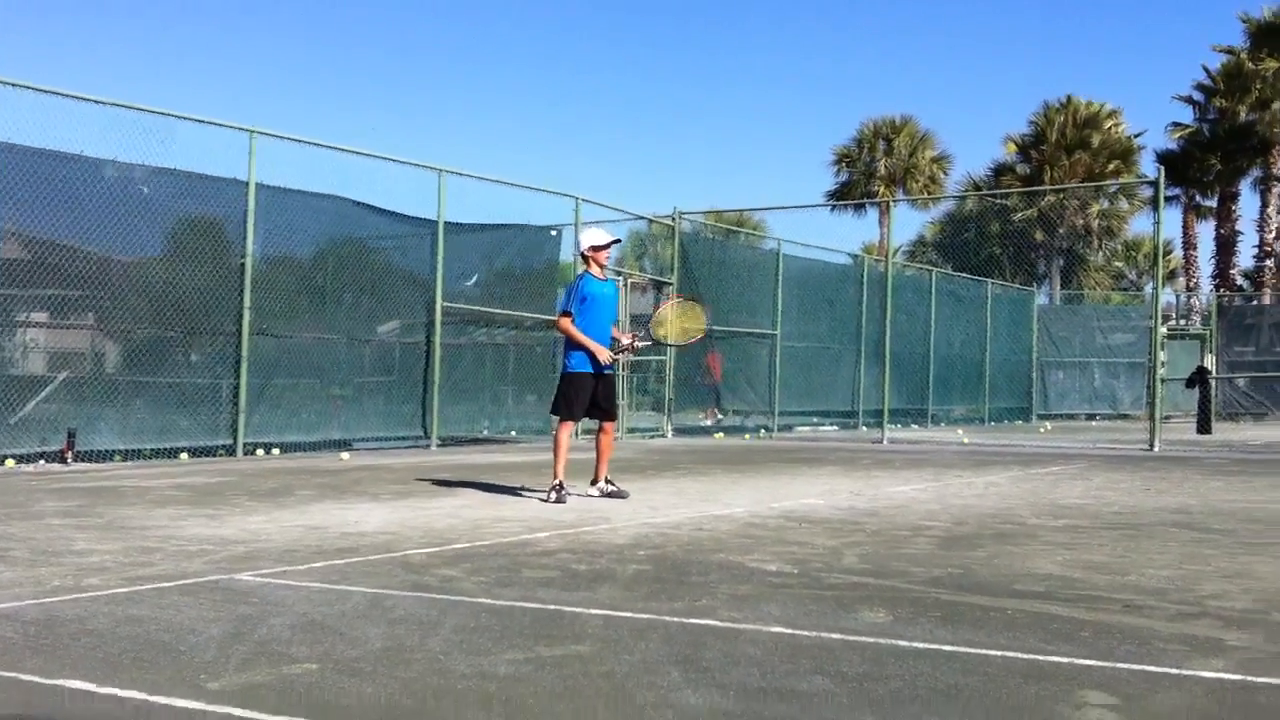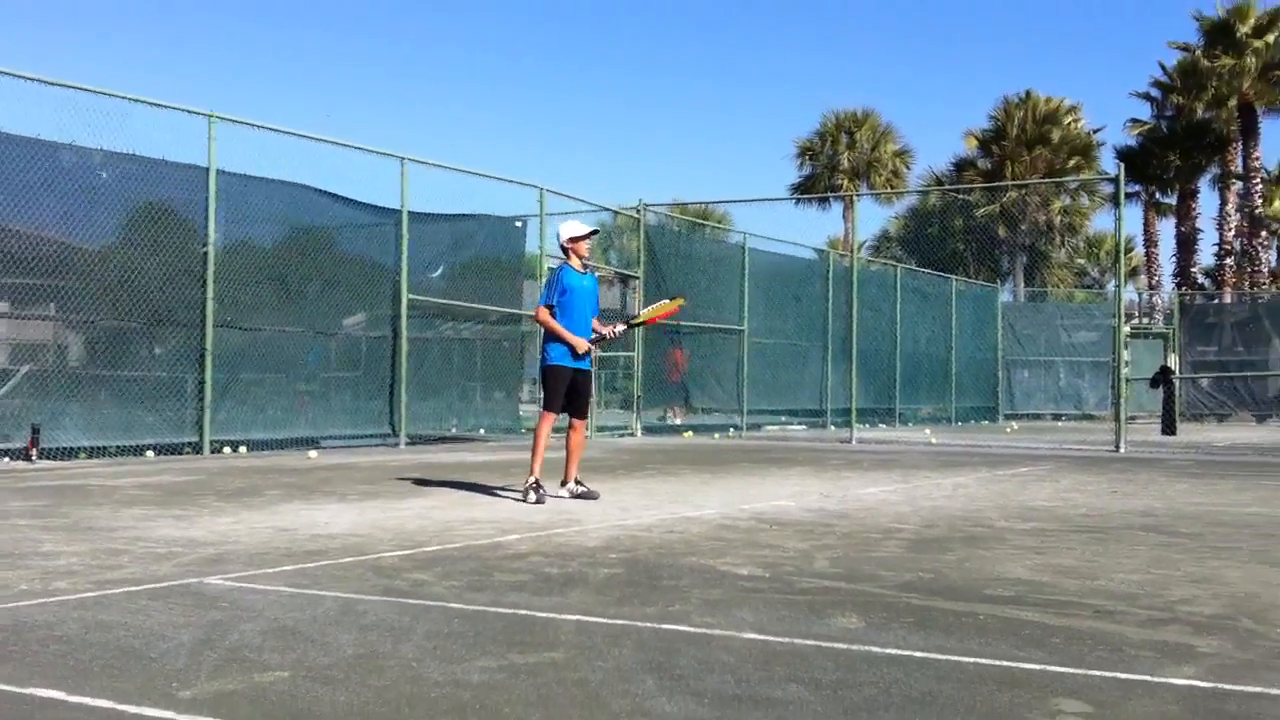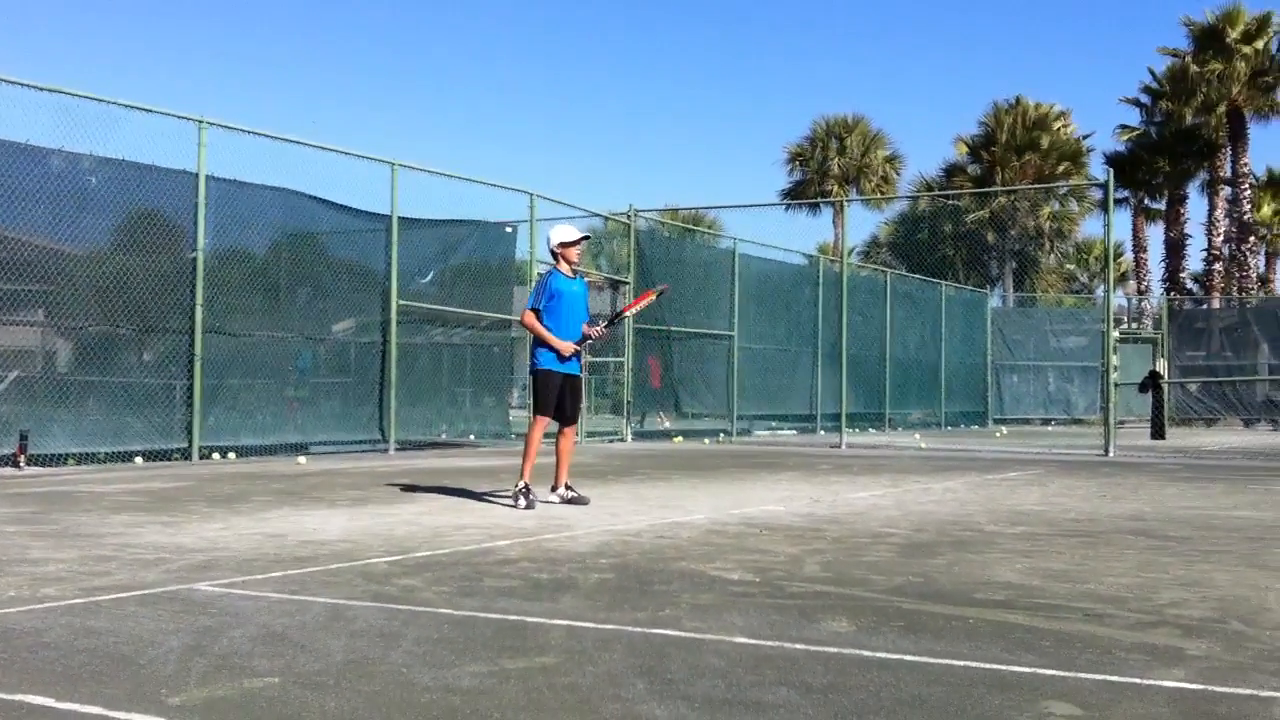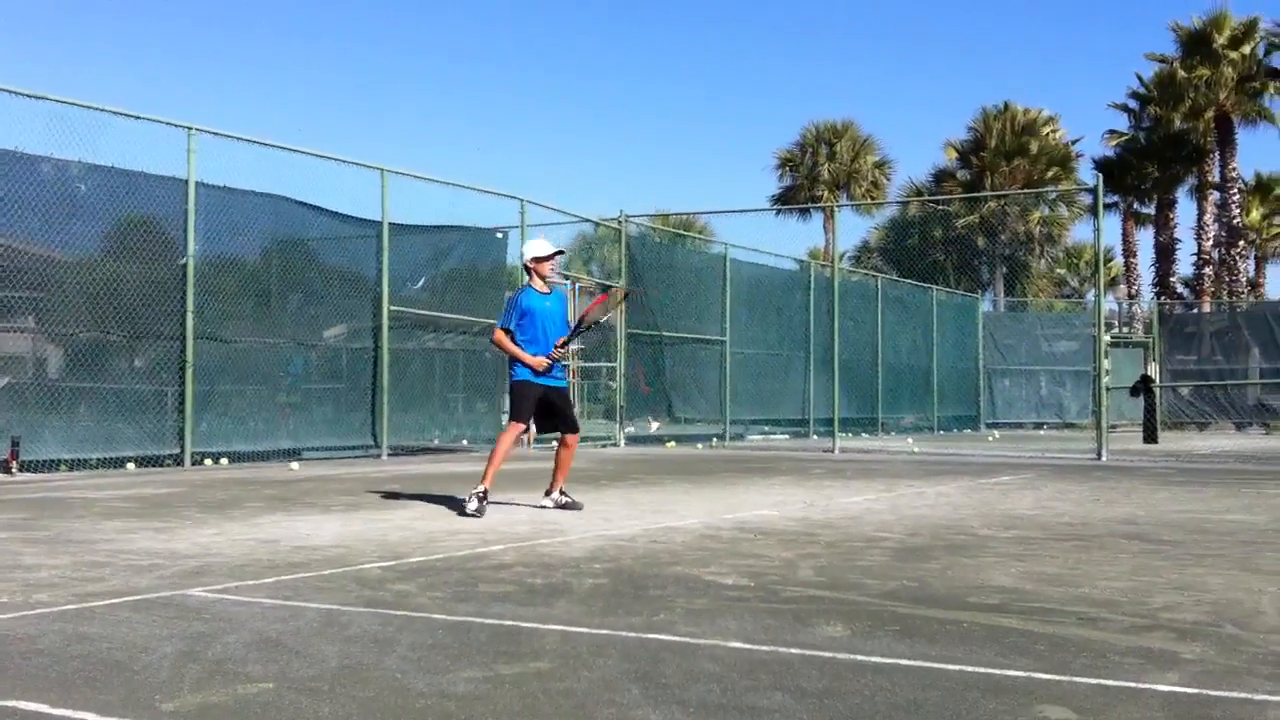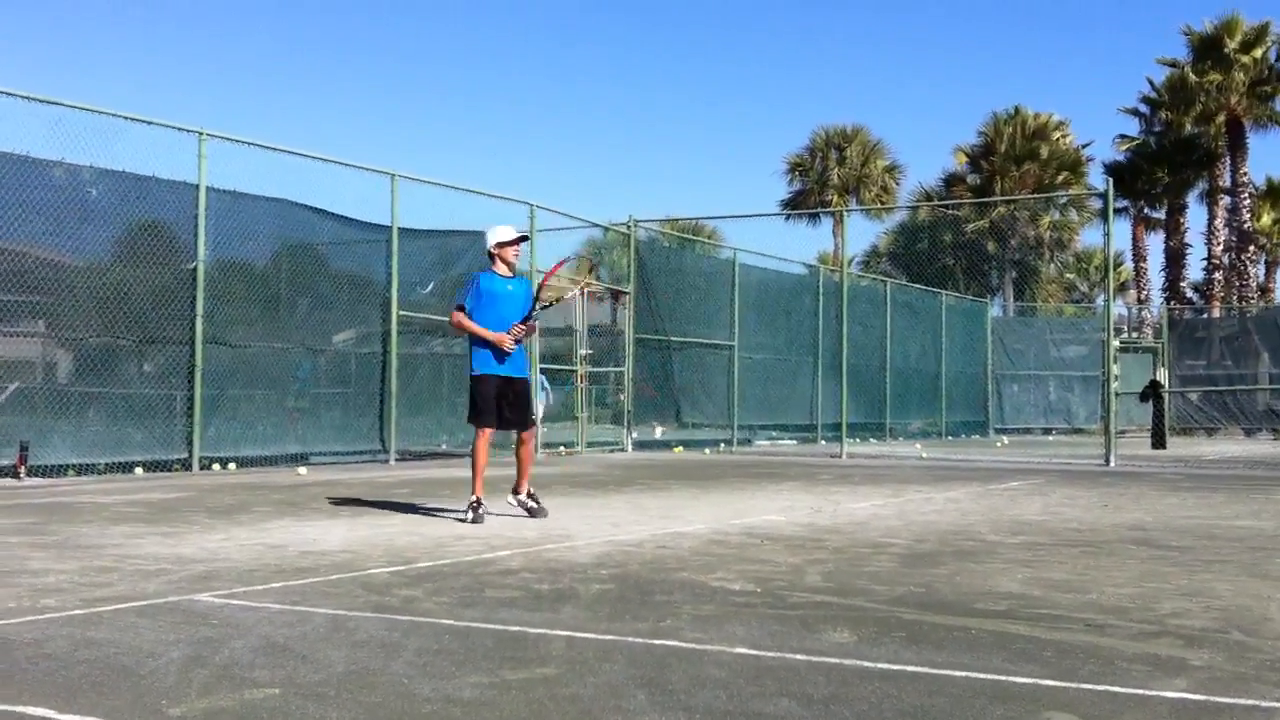
dt=0.3s
person 1, frame 1
left shoulder: (612, 286)
right shoulder: (581, 283)
right elbow: (562, 323)
left wrist: (622, 337)
right wrist: (594, 347)
left hip: (604, 366)
right hip: (579, 364)
left knee: (608, 423)
right knee: (567, 421)
left ankle: (600, 481)
right ankle: (557, 482)
person 1, frame 2
left shoulder: (591, 279)
right shoulder: (560, 274)
right elbow: (541, 314)
left wrist: (602, 329)
right wrist: (573, 339)
left hip: (582, 360)
right hip: (558, 357)
left knee: (579, 420)
right knee: (549, 414)
left ankle: (570, 482)
right ankle: (533, 480)
person 1, frame 3
left shoulder: (581, 284)
right shoulder: (549, 280)
right elbow: (527, 318)
left wrist: (591, 332)
right wrist: (557, 343)
left hip: (571, 365)
right hip: (548, 361)
left knee: (569, 426)
right knee: (542, 418)
left ankle: (561, 487)
right ankle: (523, 483)
person 1, frame 4
left shoulder: (560, 298)
right shoulder: (521, 297)
right elbow: (498, 336)
left wrist: (560, 350)
right wrist: (529, 359)
left hip: (555, 377)
right hip: (525, 374)
left knee: (571, 434)
right knee: (516, 426)
left ankle: (555, 492)
right ankle: (482, 490)
person 1, frame 5
left shoulder: (525, 285)
right shoulder: (480, 281)
right elbow: (457, 318)
left wrist: (524, 331)
right wrist: (491, 336)
left hip: (517, 369)
right hip: (486, 366)
left knee: (527, 432)
right knee: (485, 430)
left ankle: (523, 492)
right ankle: (476, 498)
